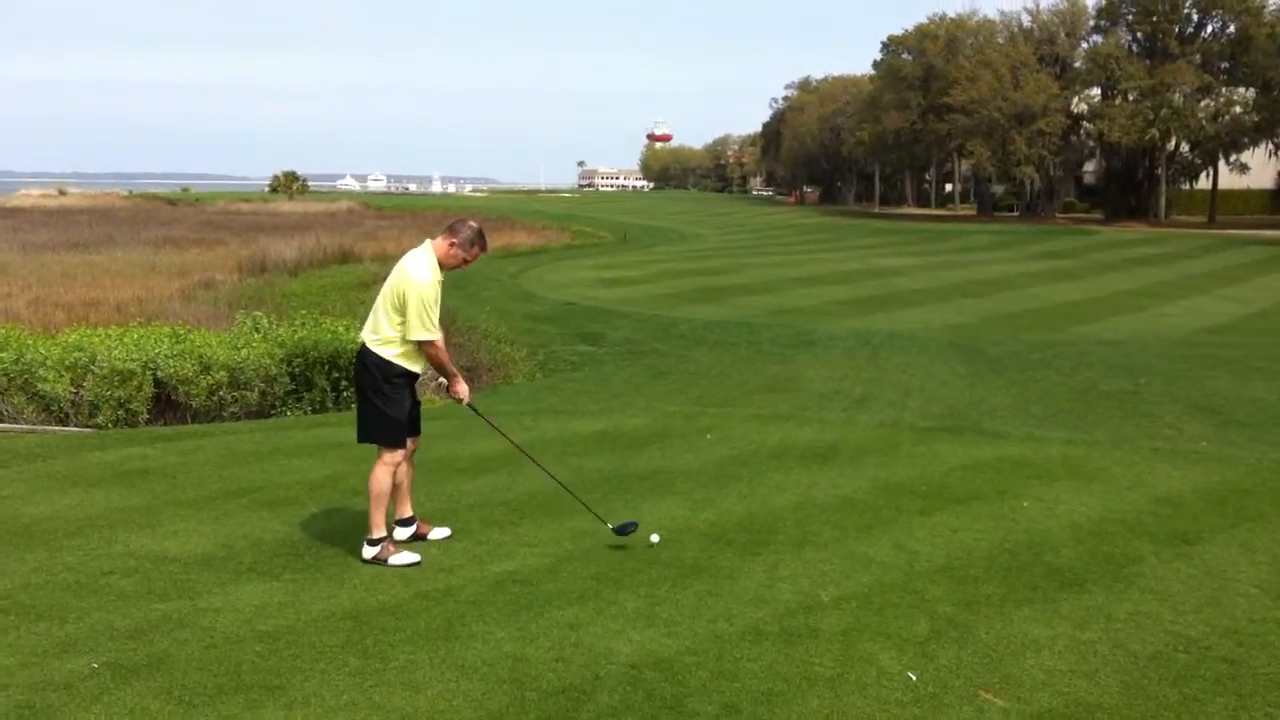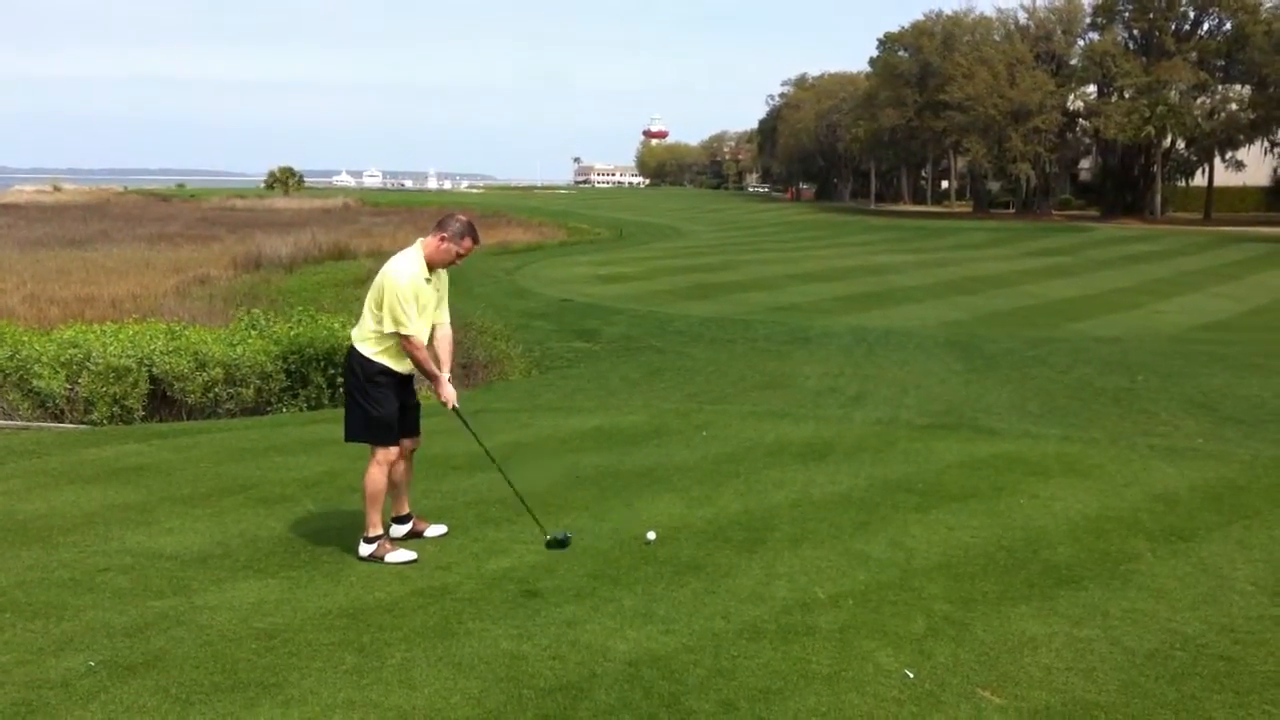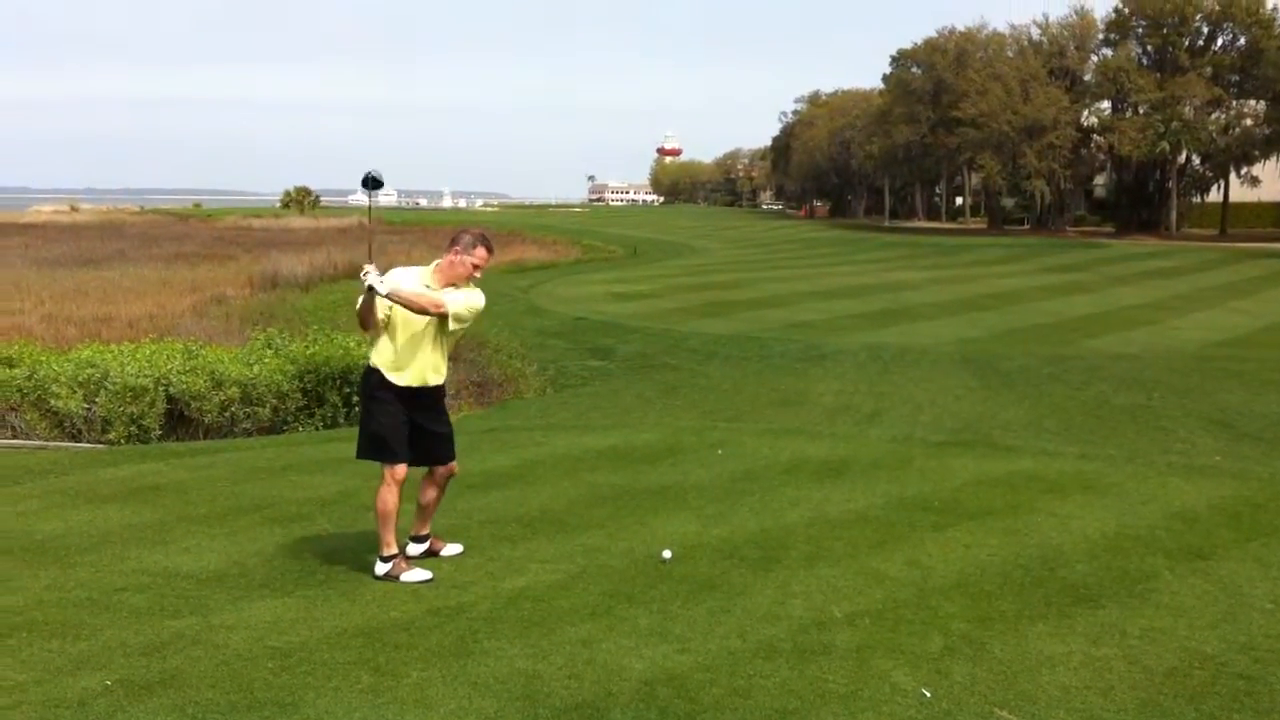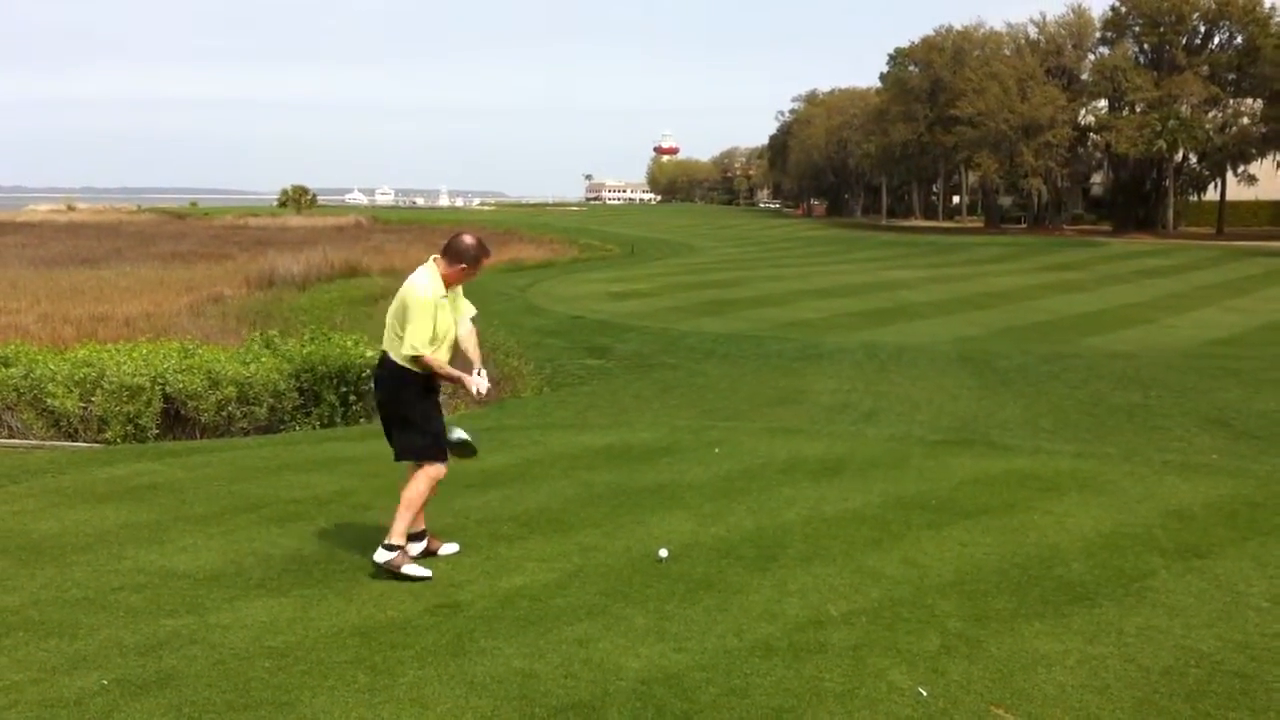
dt=0.5s
person 1, frame 1
left shoulder: (423, 258)
right shoulder: (422, 277)
left elbow: (432, 331)
right elbow: (429, 342)
left wrist: (448, 372)
right wrist: (455, 378)
left hip: (395, 365)
right hip: (383, 367)
left knee: (408, 445)
right knee: (390, 454)
left ankle: (405, 522)
right ankle: (375, 542)
person 1, frame 2
left shoulder: (437, 274)
right shoulder: (403, 274)
left elbow: (442, 327)
right elbow: (409, 339)
left wrist: (444, 374)
right wrist: (438, 381)
left hip: (397, 369)
right hip: (371, 367)
left knee: (407, 444)
right knee: (385, 452)
left ankle: (402, 520)
right ankle: (372, 539)
person 1, frame 3
left shoulder: (472, 298)
right shoulder: (401, 275)
left elbow: (432, 307)
right elbow: (367, 324)
left wrist: (385, 287)
right wrist: (371, 291)
left hip: (428, 392)
right hip: (385, 386)
left knee: (445, 468)
right knee: (395, 472)
left ankle: (420, 539)
right ankle: (388, 558)
person 1, frame 4
left shoulder: (448, 283)
right shoulder: (422, 293)
left elbow: (463, 325)
right elbow: (422, 357)
left wrist: (478, 367)
right wrist: (462, 379)
left hip: (420, 382)
right hip: (404, 383)
left knee: (431, 458)
right knee: (433, 466)
left ankle: (417, 537)
right ankle: (391, 548)
